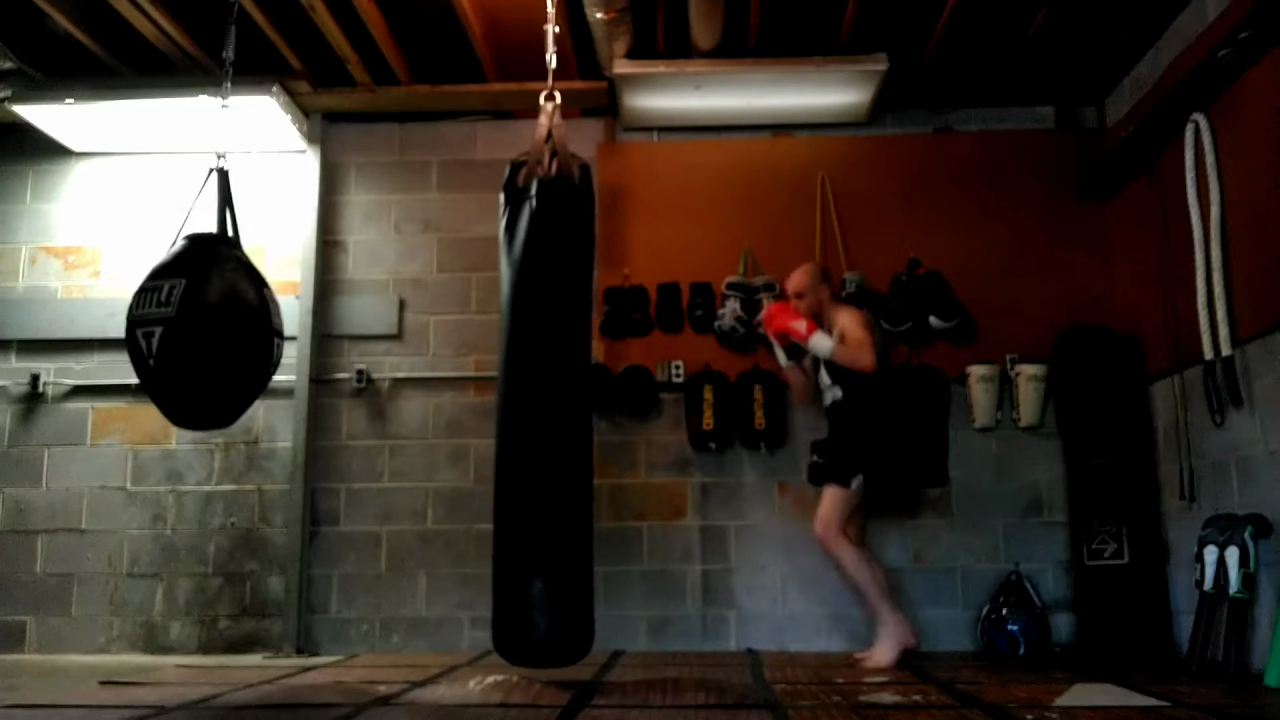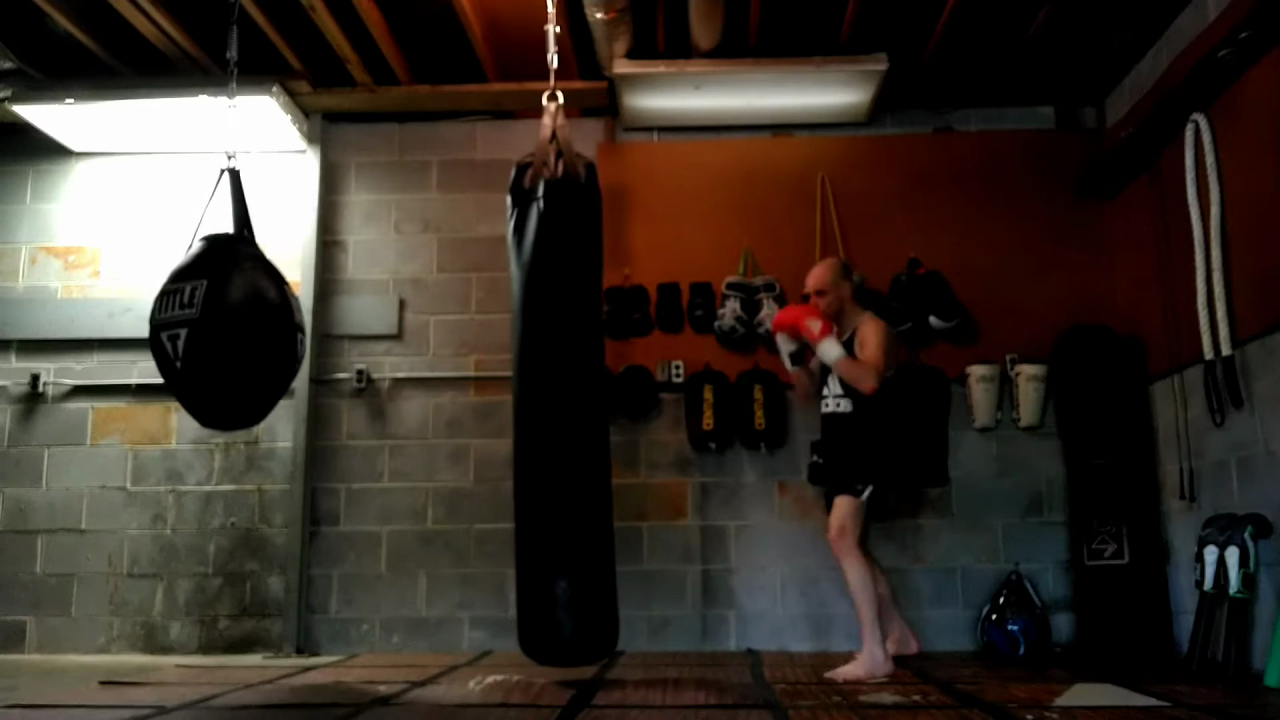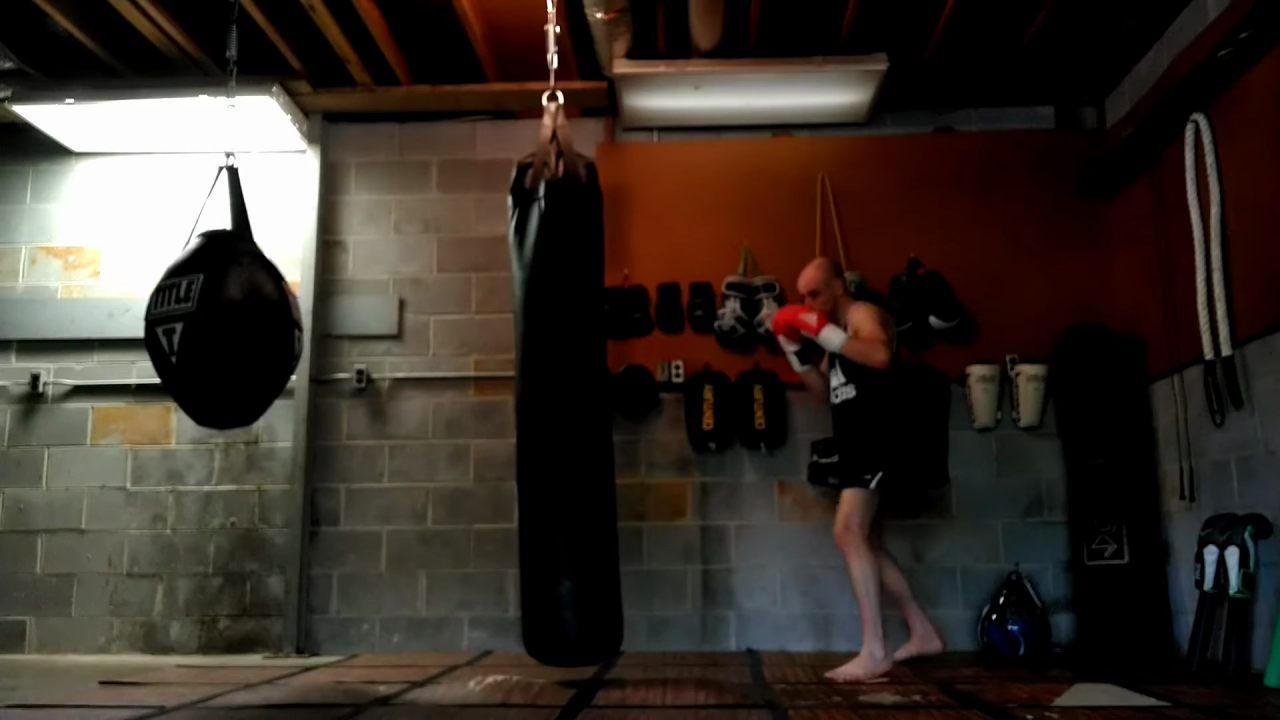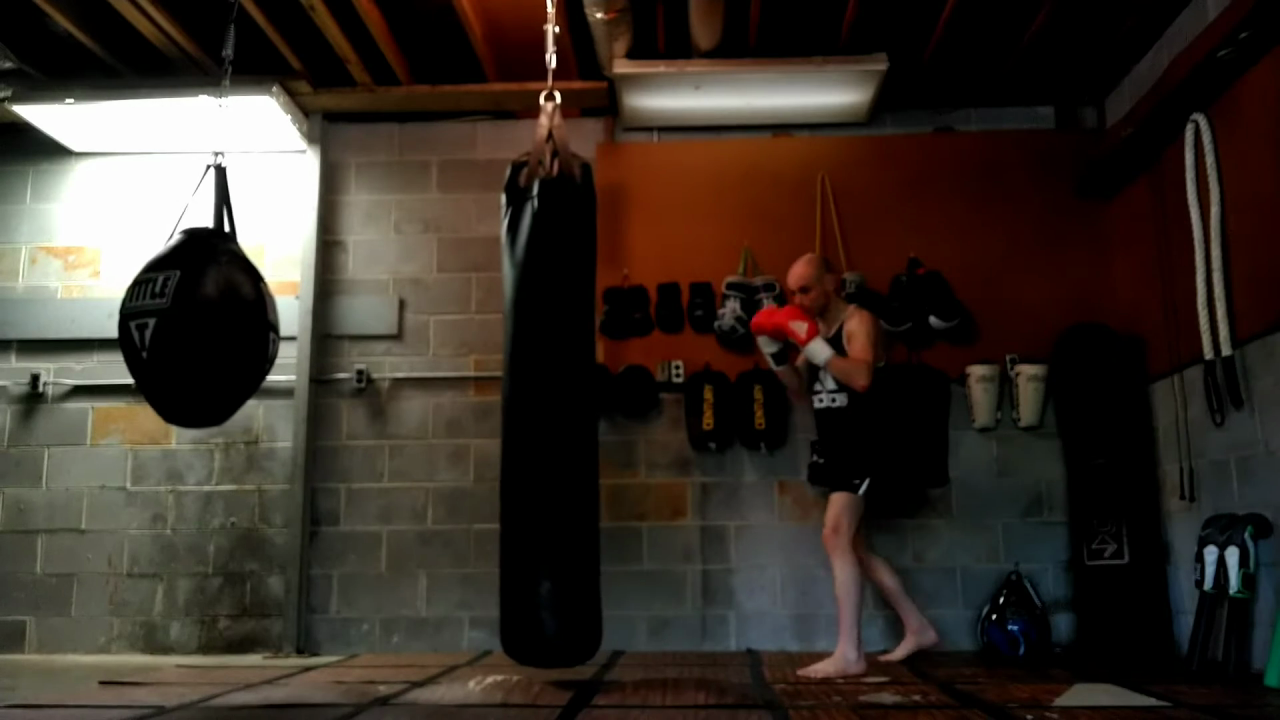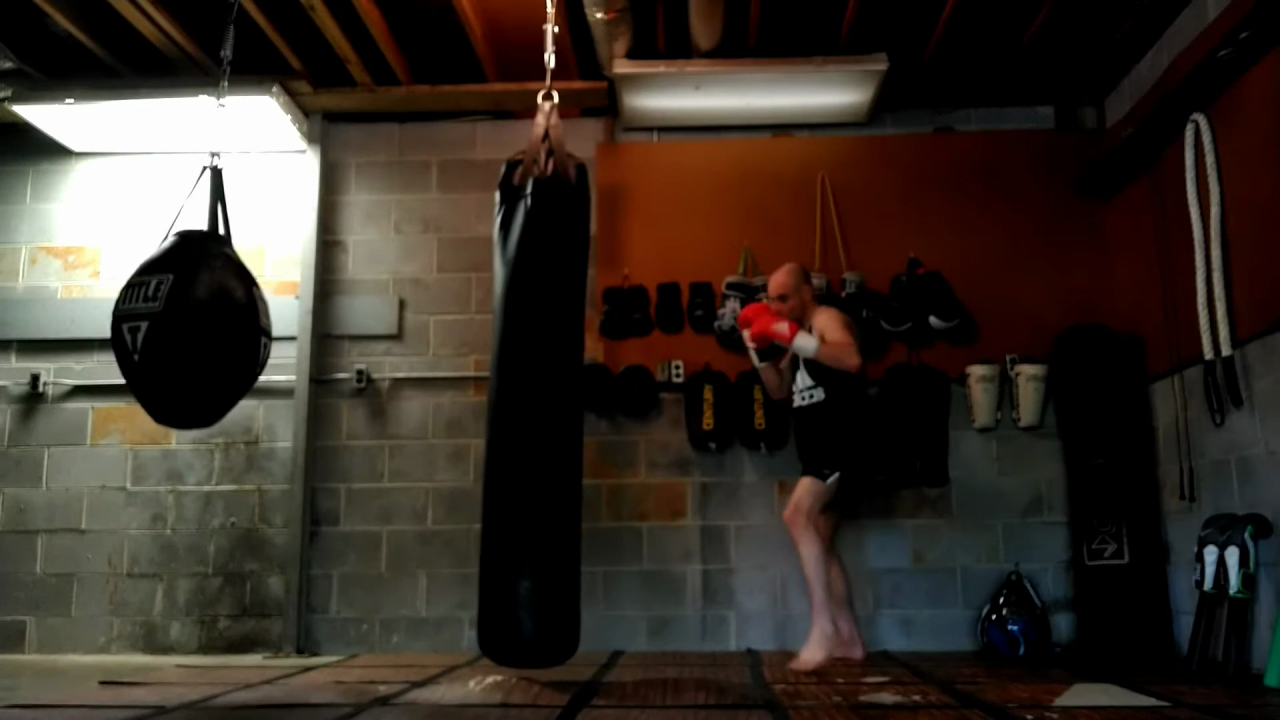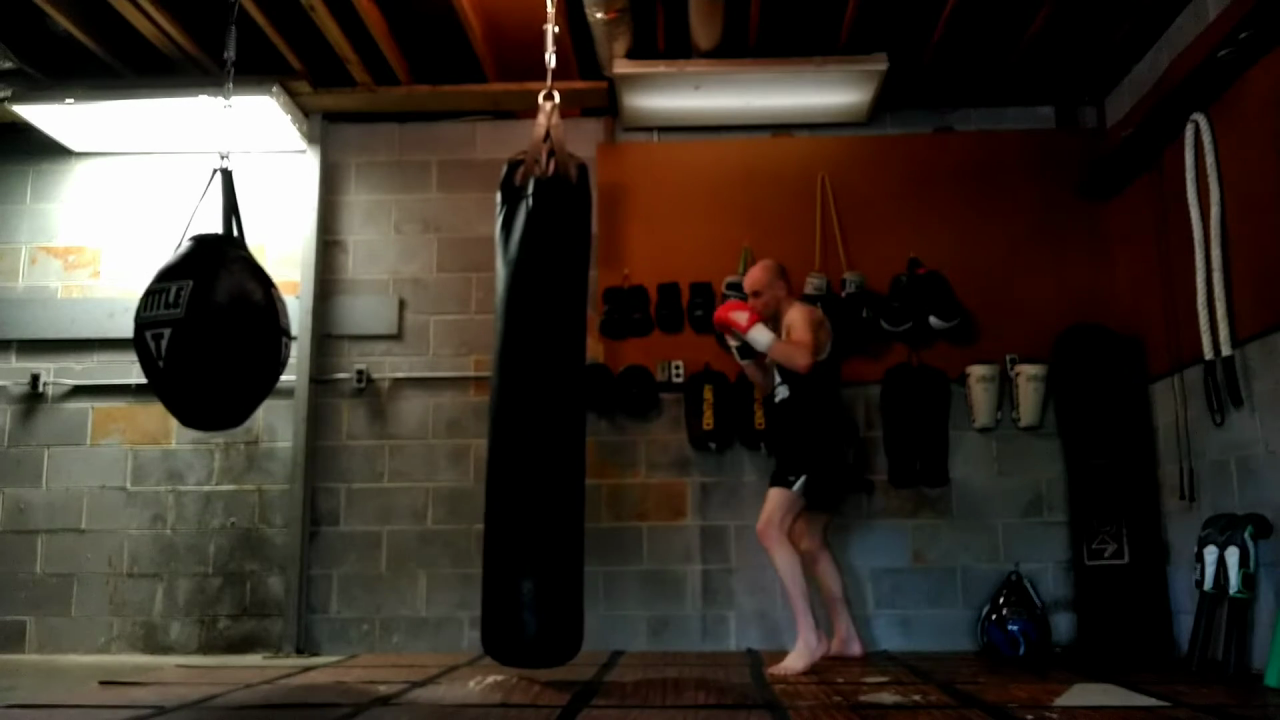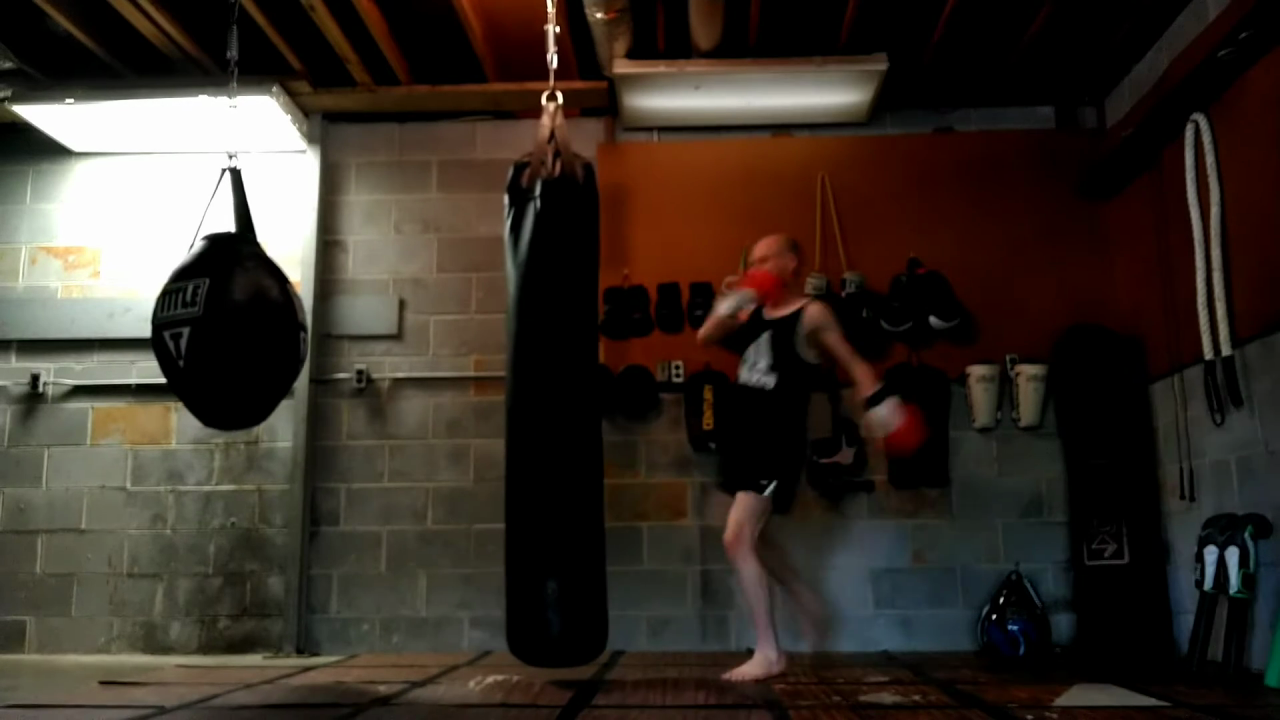
dt=0.5s
person 1, frame 1
left shoulder: (849, 319)
right shoulder: (822, 332)
left elbow: (866, 359)
right elbow: (805, 392)
left wrist: (808, 337)
right wrist: (785, 345)
left hip: (864, 442)
right hip: (845, 445)
left knee: (827, 531)
right knee: (848, 540)
left ankle: (890, 625)
right ankle: (895, 628)
person 1, frame 2
left shoulder: (872, 328)
right shoulder: (830, 333)
left elbow: (869, 382)
right elbow: (808, 387)
left wrist: (822, 341)
right wrist: (789, 342)
left hip: (864, 452)
right hip: (839, 454)
left knee: (841, 538)
right knee: (852, 548)
left ankle: (874, 655)
right ankle: (899, 635)
person 1, frame 3
left shoulder: (864, 314)
right shoulder: (837, 329)
left elbow: (880, 356)
right elbow: (824, 390)
left wrist: (819, 330)
right wrist: (795, 346)
left hip: (877, 445)
right hip: (857, 449)
left knee: (849, 534)
right knee: (863, 545)
left ankle: (874, 651)
right ankle: (923, 633)
person 1, frame 4
left shoulder: (858, 321)
right shoulder: (816, 327)
left elbow: (862, 379)
right elbow: (800, 385)
left wrist: (809, 341)
right wrist: (772, 345)
left hip: (862, 447)
right hip: (838, 450)
left knee: (835, 536)
right knee: (856, 548)
left ankle: (848, 652)
right ankle: (917, 627)
person 1, frame 5
left shoulder: (829, 319)
right shoulder: (800, 335)
left elbow: (852, 360)
right elbow: (779, 389)
left wrist: (791, 335)
right wrist: (758, 344)
left hip: (837, 445)
right hip: (816, 449)
left knee: (797, 514)
right knee: (819, 542)
left ankle: (824, 627)
right ankle: (848, 638)
person 1, frame 6
left shoulder: (802, 315)
right shoulder: (780, 326)
left elbow: (803, 361)
right elbow: (767, 382)
left wrist: (753, 330)
right wrist: (739, 342)
left hip: (814, 445)
right hip: (804, 448)
left knee: (770, 528)
right knee: (810, 544)
left ankle: (808, 638)
right ankle: (845, 636)
person 1, frame 7
left shoulder: (811, 314)
right shoulder: (754, 310)
left elbow: (852, 364)
right elbow: (707, 338)
right wrist: (734, 302)
left hip: (776, 443)
right hip: (744, 435)
left knee: (736, 540)
right knee: (755, 542)
left ankle: (767, 653)
right ankle: (807, 604)
